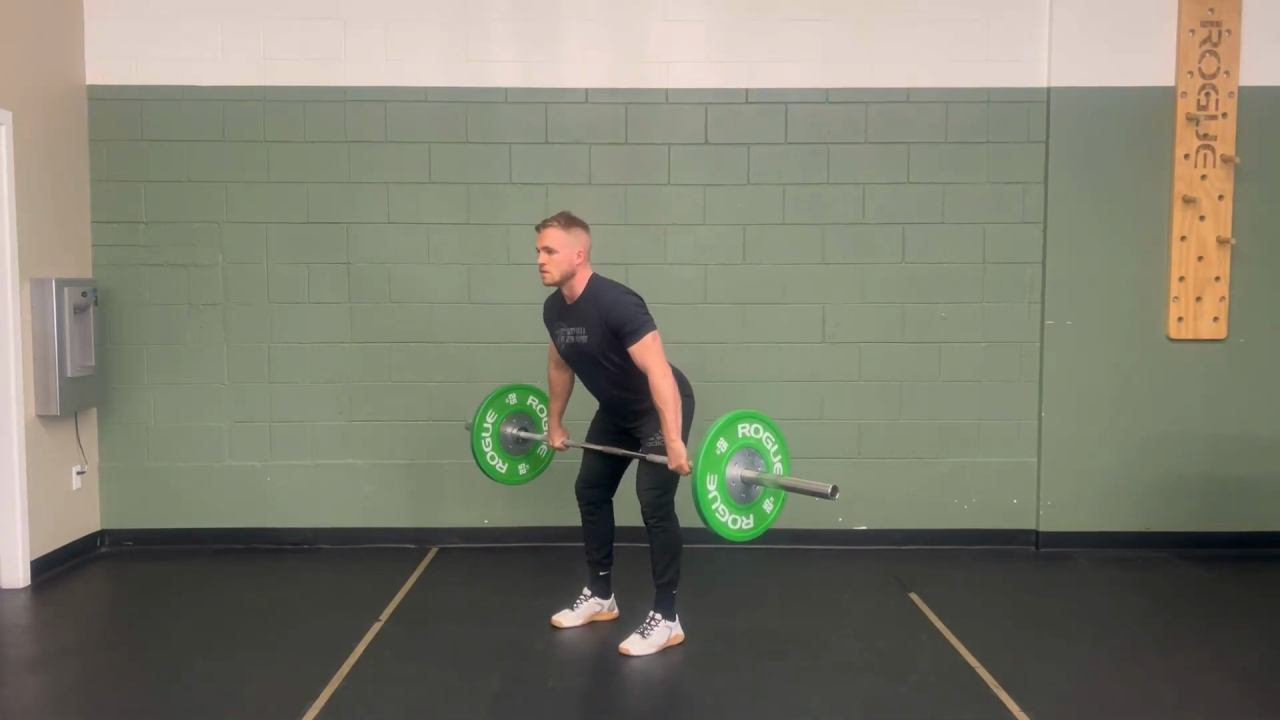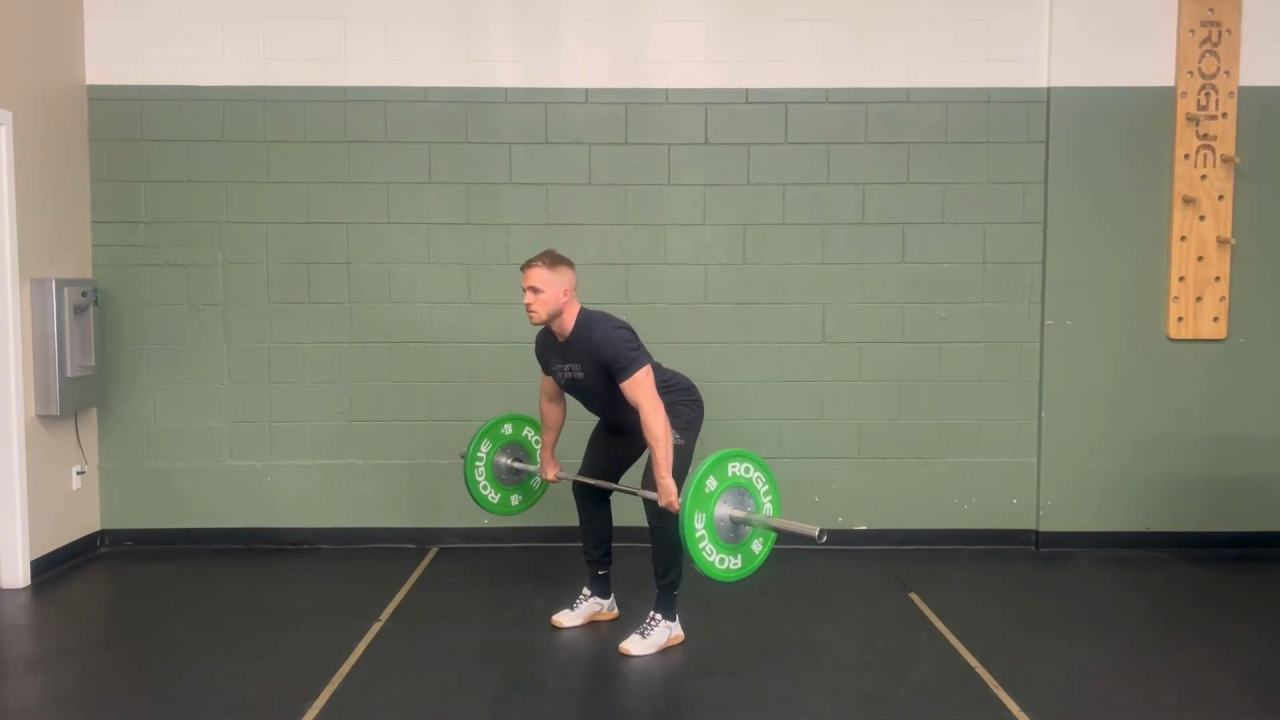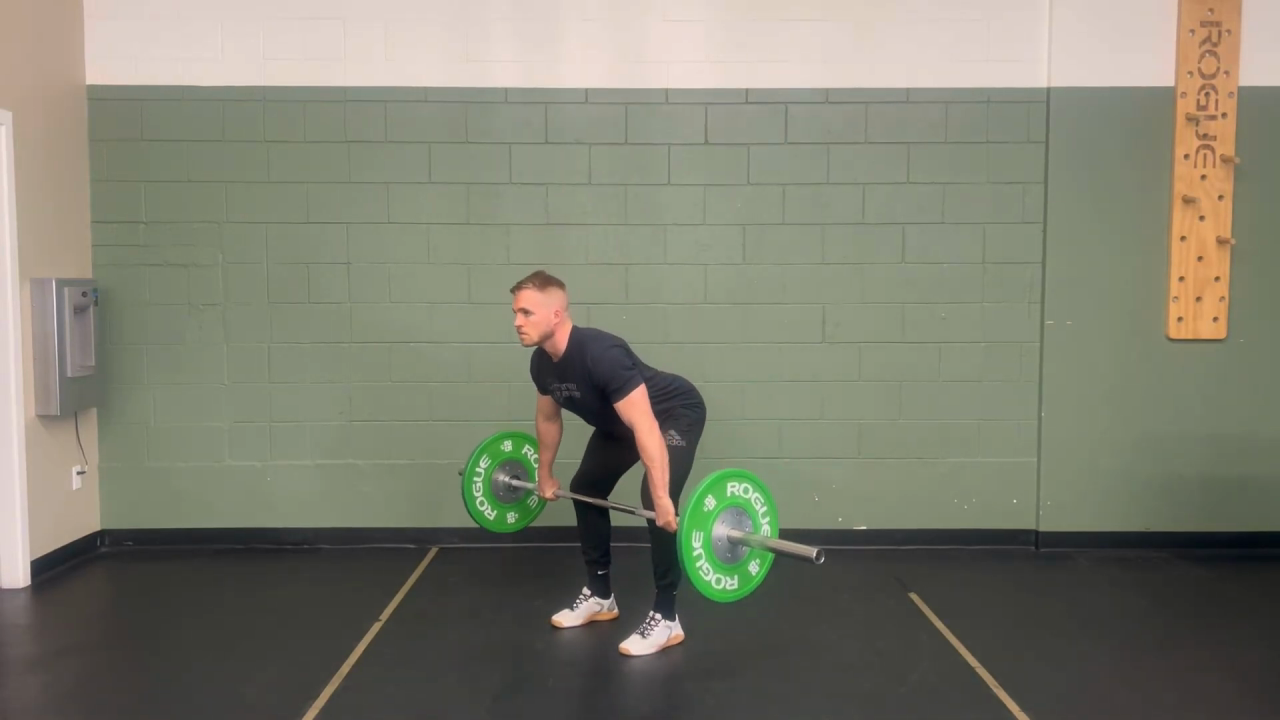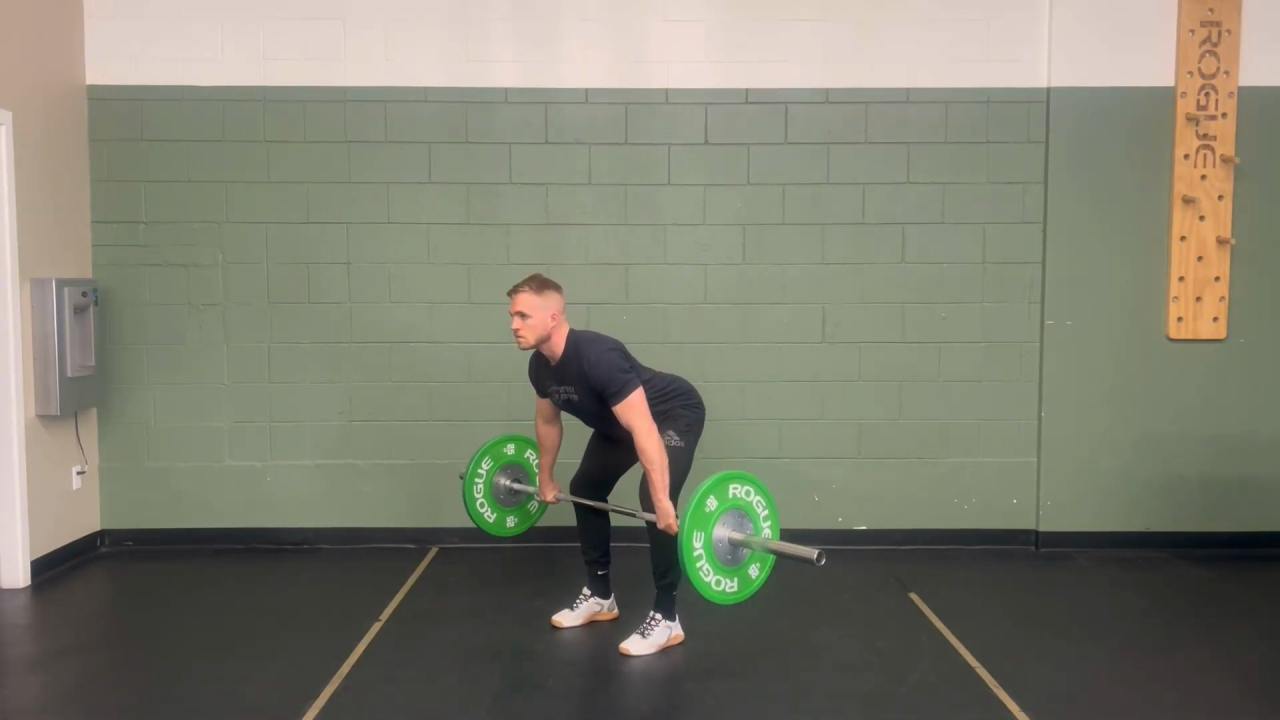
dt=0.4s
person 1, frame 1
left shoulder: (615, 303)
right shoulder: (554, 309)
left elbow: (659, 372)
right elbow: (560, 367)
left wrist: (674, 441)
right wrist: (554, 422)
left hip: (660, 406)
right hip: (617, 410)
left knee: (654, 501)
right knee: (590, 490)
left ankle: (666, 619)
right ankle: (599, 596)
person 1, frame 2
left shoulder: (607, 336)
right shoulder: (547, 344)
left elbow: (651, 408)
right elbow: (552, 400)
left wrist: (665, 479)
right wrist: (547, 456)
left hip: (674, 409)
right hip: (620, 416)
left knee: (658, 501)
right knee: (587, 487)
left ankle: (666, 618)
right ankle: (599, 596)
person 1, frame 3
left shoulder: (601, 355)
right shoulder: (542, 364)
left elbow: (645, 427)
right elbow: (548, 418)
left wrist: (662, 499)
right wrist: (545, 474)
left hip: (675, 413)
right hip: (619, 420)
left knee: (657, 503)
right knee: (586, 488)
left ankle: (665, 618)
right ankle: (599, 595)
person 1, frame 4
left shoulder: (598, 358)
right shoulder: (540, 367)
left elbow: (644, 430)
right elbow: (547, 421)
left wrist: (662, 503)
right wrist: (545, 478)
left hip: (674, 414)
right hip: (618, 420)
left knee: (654, 501)
right knee: (584, 489)
left ankle: (665, 619)
right ankle: (599, 595)
